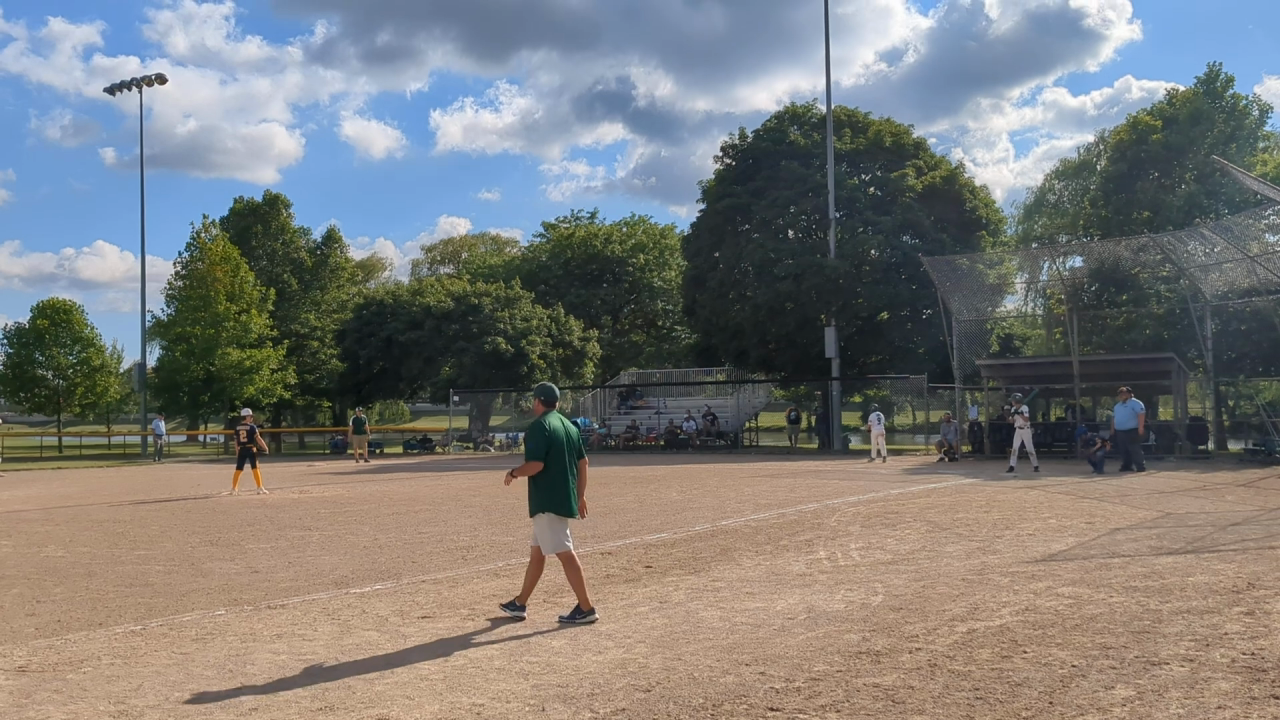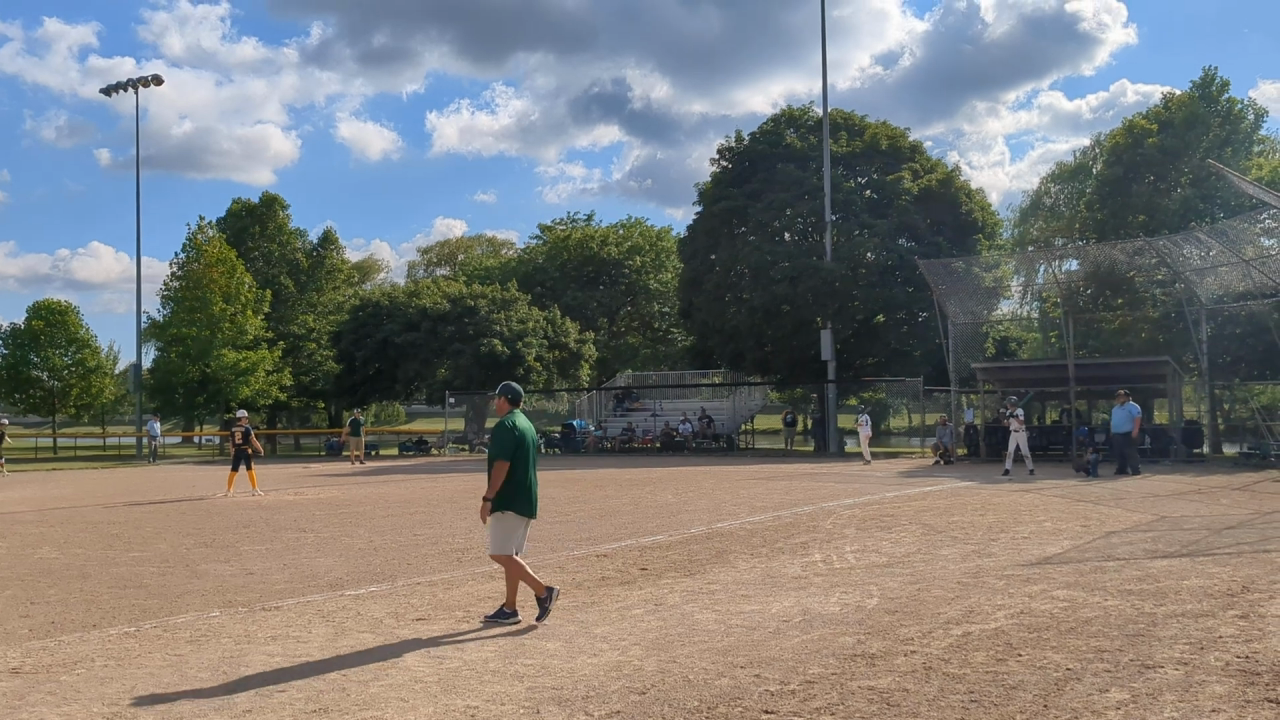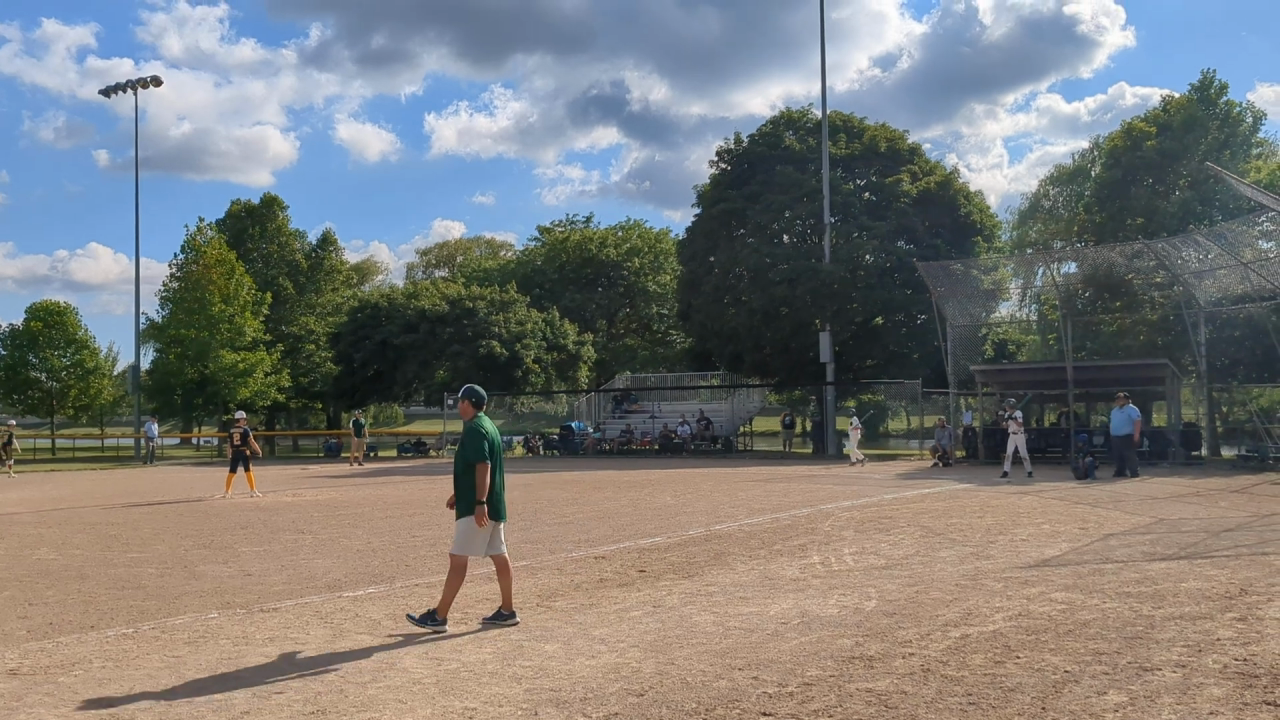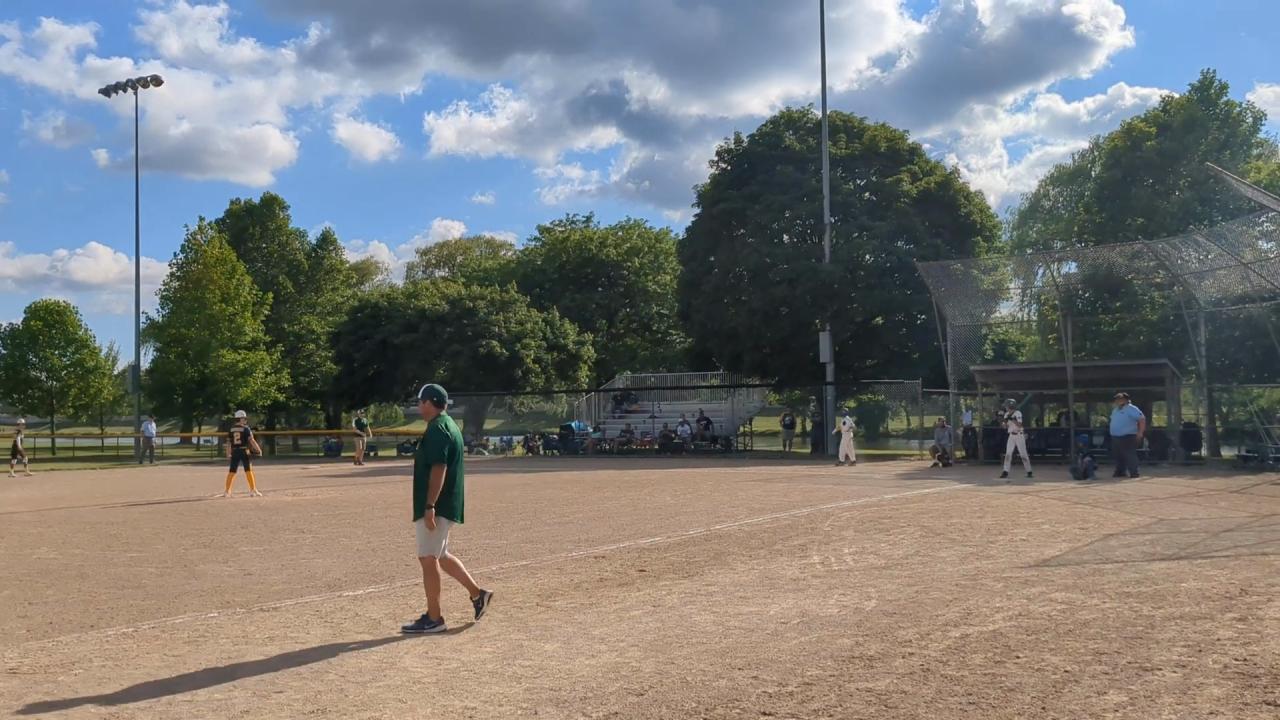
dt=0.3s
person 1, frame 1
left shoulder: (538, 427)
right shoulder: (568, 426)
left elbow: (535, 465)
right elbow: (582, 462)
left wrist: (513, 473)
right wrist: (580, 496)
left hip: (547, 502)
right hip: (565, 499)
left knee: (564, 553)
right knee: (537, 551)
left ankle: (586, 607)
right ankle: (520, 603)
person 1, frame 2
left shoulder: (505, 425)
right shoulder: (527, 425)
left elbow: (501, 465)
left wrist: (487, 498)
left hip: (509, 502)
right hip: (525, 501)
left knee: (501, 555)
right knee: (509, 553)
left ankle: (543, 591)
right ankle: (509, 608)
person 1, frame 3
left shoulder: (474, 429)
right shoulder: (487, 426)
left elbow: (482, 468)
left wrist: (480, 503)
right wrist: (457, 495)
left hip: (476, 507)
right hip: (493, 505)
left knee: (458, 558)
right knee: (498, 556)
left ankle: (439, 616)
right ankle: (507, 611)
person 1, frame 4
left shoulder: (437, 428)
right shoulder: (449, 426)
left elbow: (438, 469)
left wrist: (429, 505)
left hip: (436, 505)
right hip: (447, 505)
left knee: (428, 559)
right knee: (440, 556)
left ankle: (434, 619)
right ankle: (477, 593)
